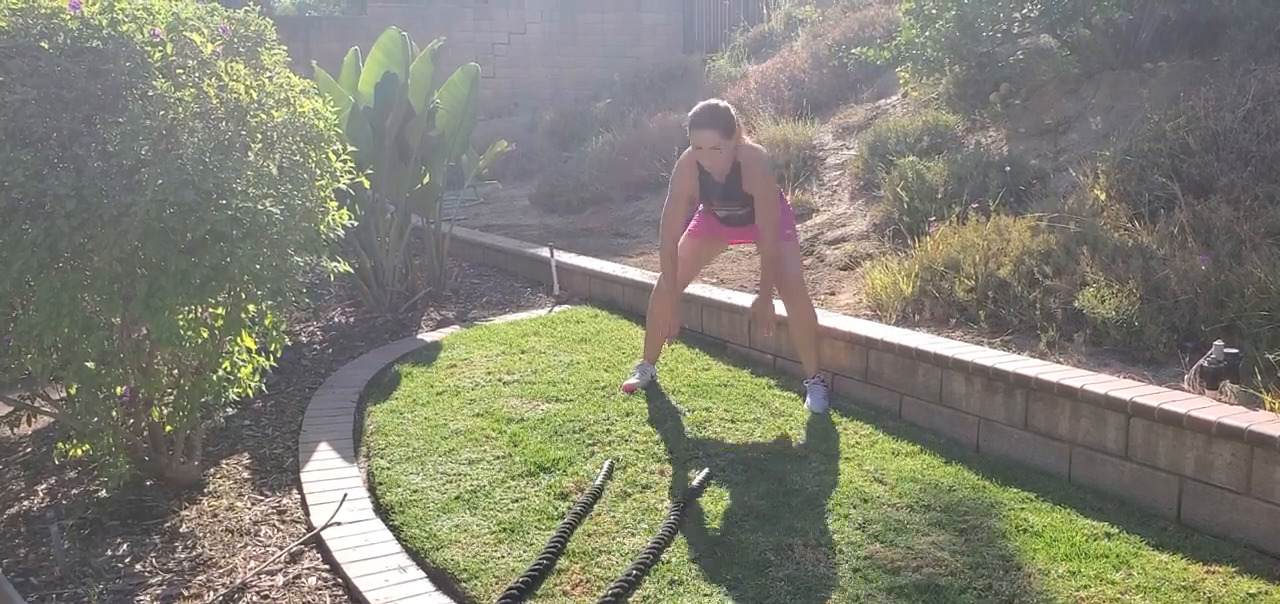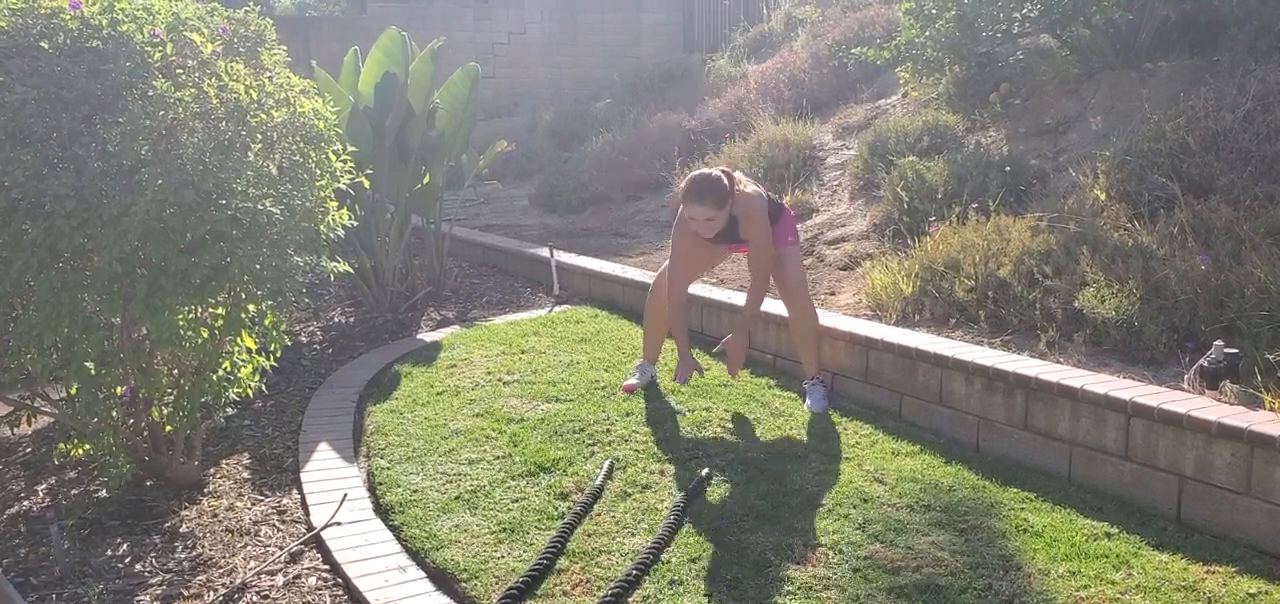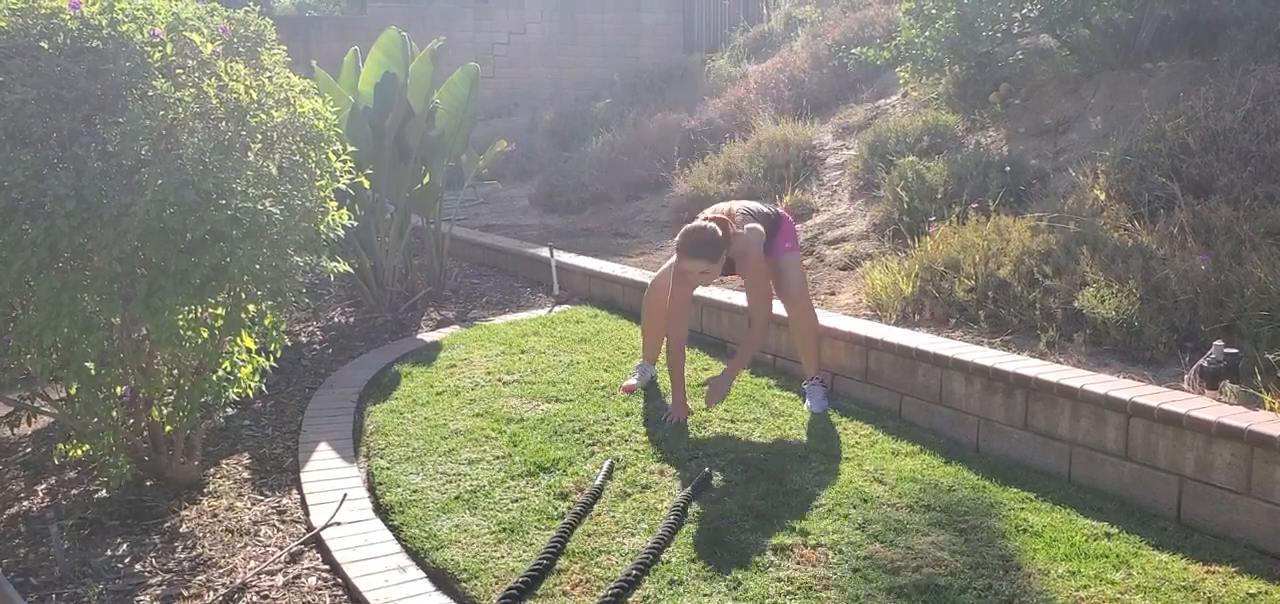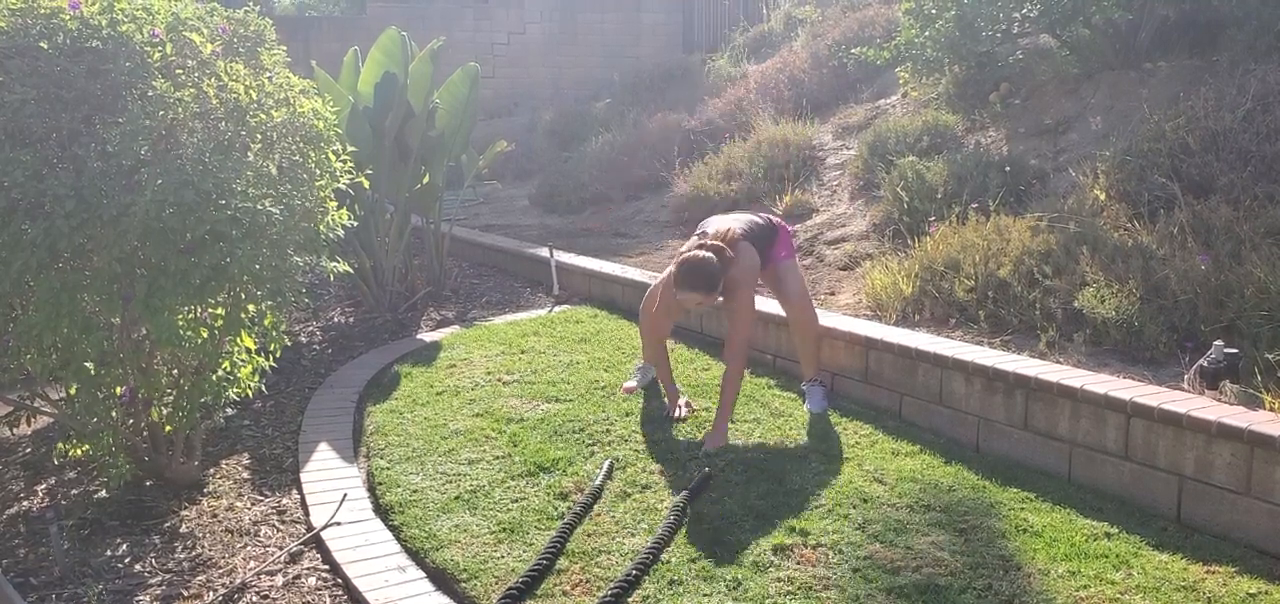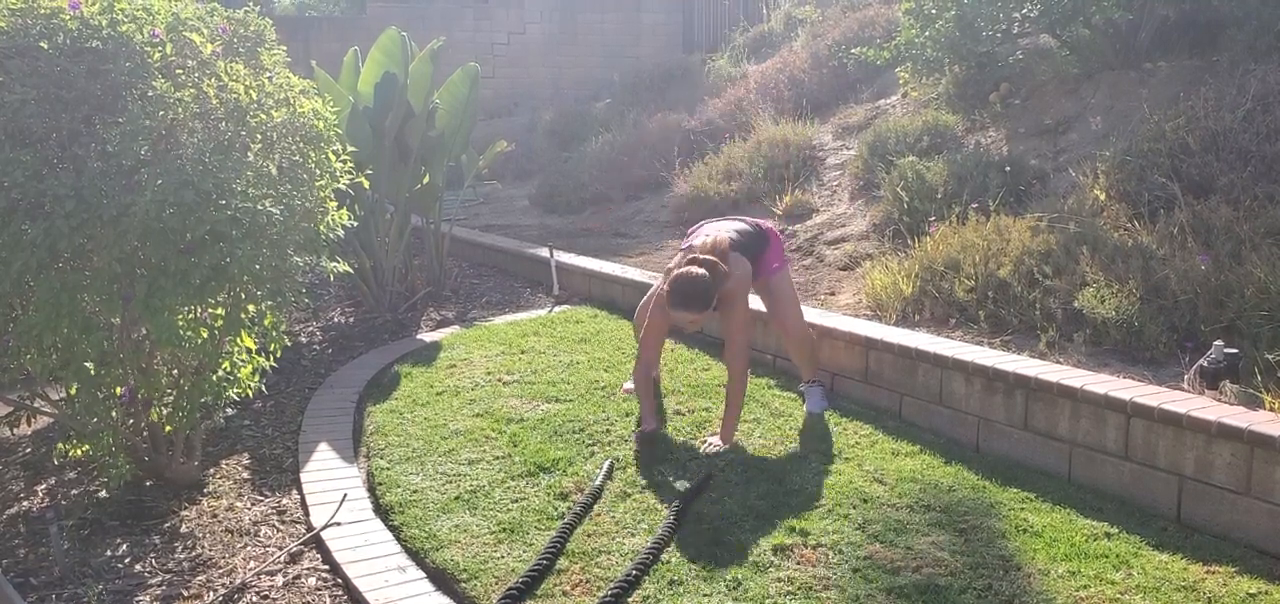
dt=0.2s
person 1, frame 1
left shoulder: (755, 161)
right shoulder: (687, 167)
left elbow: (770, 232)
right elbow: (669, 235)
left wrist: (764, 295)
right wrist: (669, 289)
left hip: (764, 218)
right hip: (716, 219)
left knee: (794, 289)
right knee: (666, 286)
left ankle: (814, 380)
right ankle: (646, 365)
person 1, frame 2
left shoulder: (750, 207)
right shoulder: (687, 220)
left elbow: (760, 280)
right elbow: (676, 292)
left wrist: (740, 334)
right wrist: (684, 355)
left hip: (773, 224)
right hip: (718, 237)
left knee: (796, 292)
right knee: (662, 287)
left ankle: (813, 381)
right ankle: (646, 366)
person 1, frame 3
left shoulder: (746, 248)
right shoulder: (690, 260)
left elbow: (760, 323)
right elbow: (676, 329)
left wrist: (728, 376)
right wrist: (678, 396)
left hip: (775, 230)
left knee: (796, 299)
right knee: (657, 293)
left ankle: (813, 381)
right ankle: (646, 366)
person 1, frame 4
left shoulder: (738, 276)
right shoulder: (679, 276)
left elbow: (735, 360)
right elbow: (657, 336)
left wrist: (720, 424)
right wrist: (672, 394)
left hip: (772, 238)
right hip: (713, 238)
left knee: (800, 309)
right knee: (653, 307)
left ankle: (813, 383)
right ankle: (647, 367)
person 1, frame 5
left shoulder: (731, 287)
right shoulder: (668, 290)
left elbow: (737, 367)
right elbow: (645, 357)
left wrist: (726, 434)
right wrist: (648, 416)
left hip: (761, 242)
left knee: (790, 324)
right knee: (645, 317)
left ankle: (812, 384)
right ankle: (648, 375)
